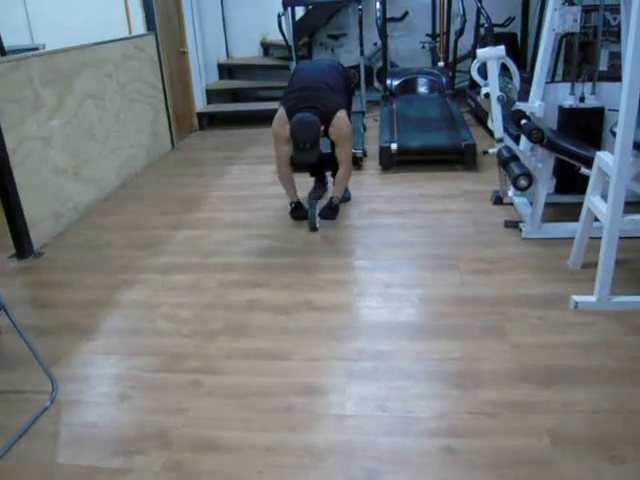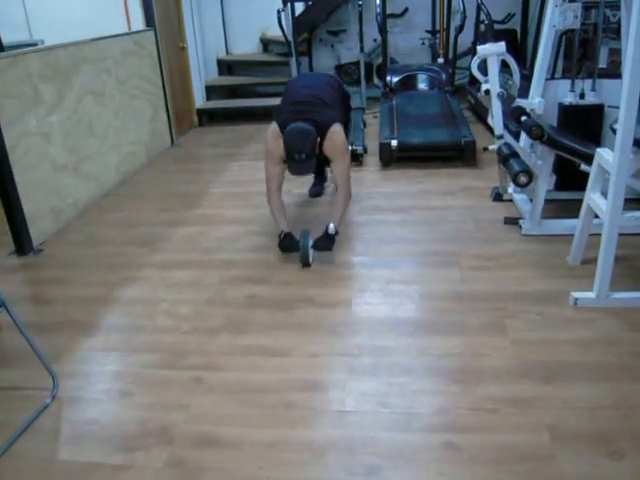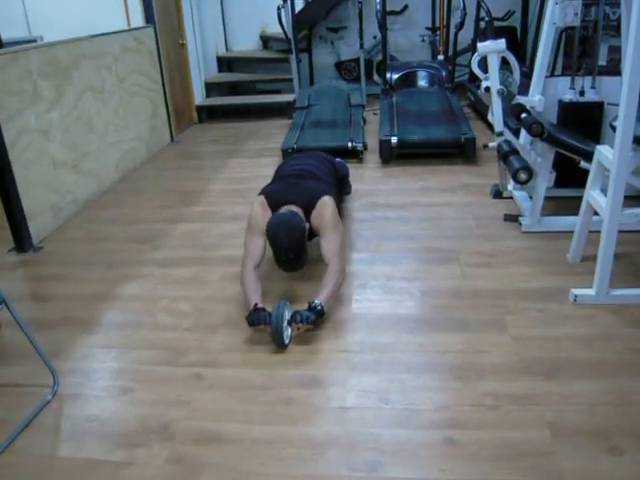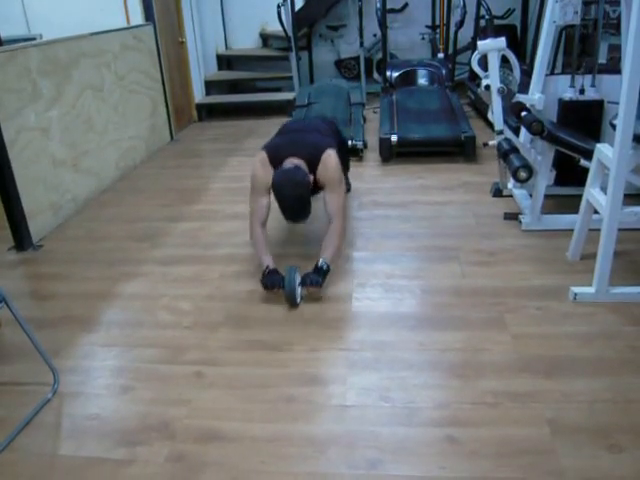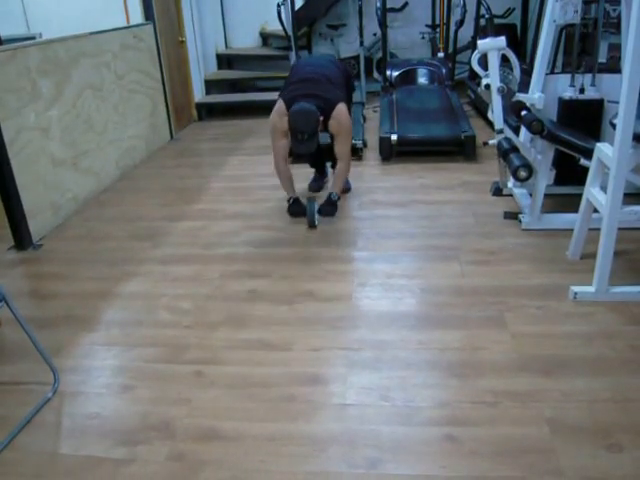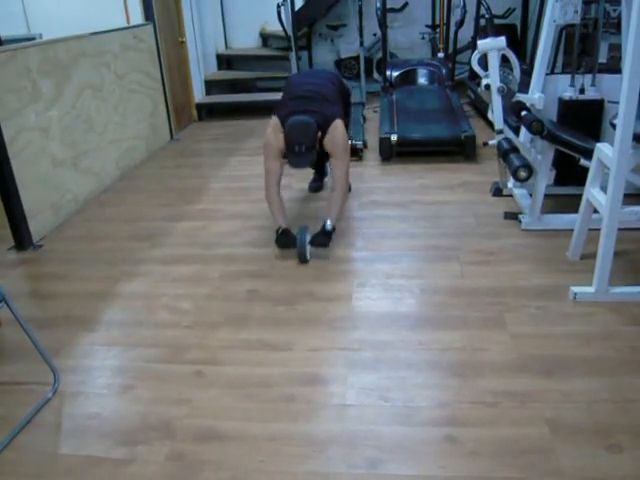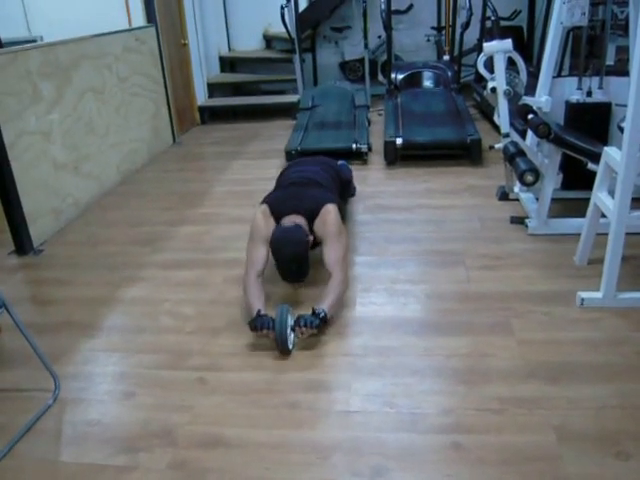
dt=0.7s
person 1, frame 1
left shoulder: (339, 121)
right shoulder: (281, 122)
left elbow: (345, 165)
right elbow: (283, 166)
left wrist: (334, 202)
right wrist: (294, 203)
left knee: (341, 143)
right knee: (304, 152)
left ankle: (338, 181)
right ankle: (319, 179)
person 1, frame 2
left shoulder: (334, 136)
right shoulder: (275, 137)
left elbow: (343, 188)
right elbow: (273, 190)
left wrist: (330, 231)
right wrist: (284, 233)
left hip: (333, 86)
left knee: (341, 158)
right knee: (315, 166)
right ankle: (319, 174)
person 1, frame 3
left shoulder: (324, 208)
right shoulder: (261, 209)
left elbow: (336, 266)
right elbow: (249, 266)
left wrist: (316, 307)
right wrist: (256, 307)
left hip: (327, 165)
right hip: (289, 166)
left ankle: (341, 166)
person 1, frame 4
left shoulder: (328, 162)
right shoulder: (263, 167)
left elbow: (337, 222)
right elbow: (257, 225)
left wrist: (322, 268)
right wrist: (269, 269)
left hip: (329, 129)
left ankle: (342, 177)
person 1, frame 5
left shoulder: (338, 114)
right shoulder: (279, 115)
left elbow: (344, 160)
right elbow: (281, 161)
left wrist: (332, 198)
right wrist: (292, 199)
left knee: (340, 138)
right knee: (299, 146)
left ankle: (339, 174)
right ankle: (320, 170)
person 1, frame 6
left shoulder: (334, 131)
right shoulder: (275, 131)
left elbow: (340, 184)
right elbow: (272, 185)
left wrist: (328, 227)
right wrist: (282, 229)
left hip: (334, 83)
left knee: (340, 154)
right ankle: (319, 171)
person 1, frame 7
left shoulder: (327, 216)
right shoulder: (264, 218)
left elbow: (339, 275)
right elbow: (252, 274)
left wrist: (320, 314)
right wrist: (259, 314)
left hip: (330, 171)
right hip: (292, 172)
left ankle: (344, 167)
